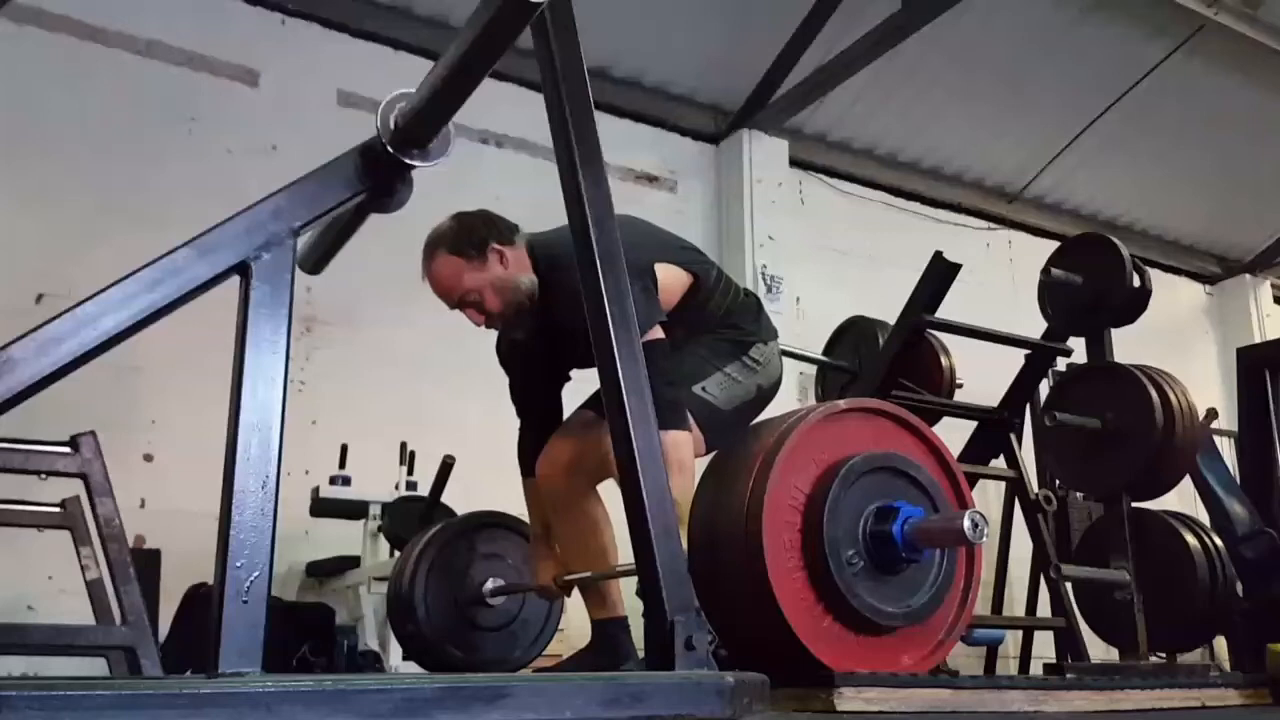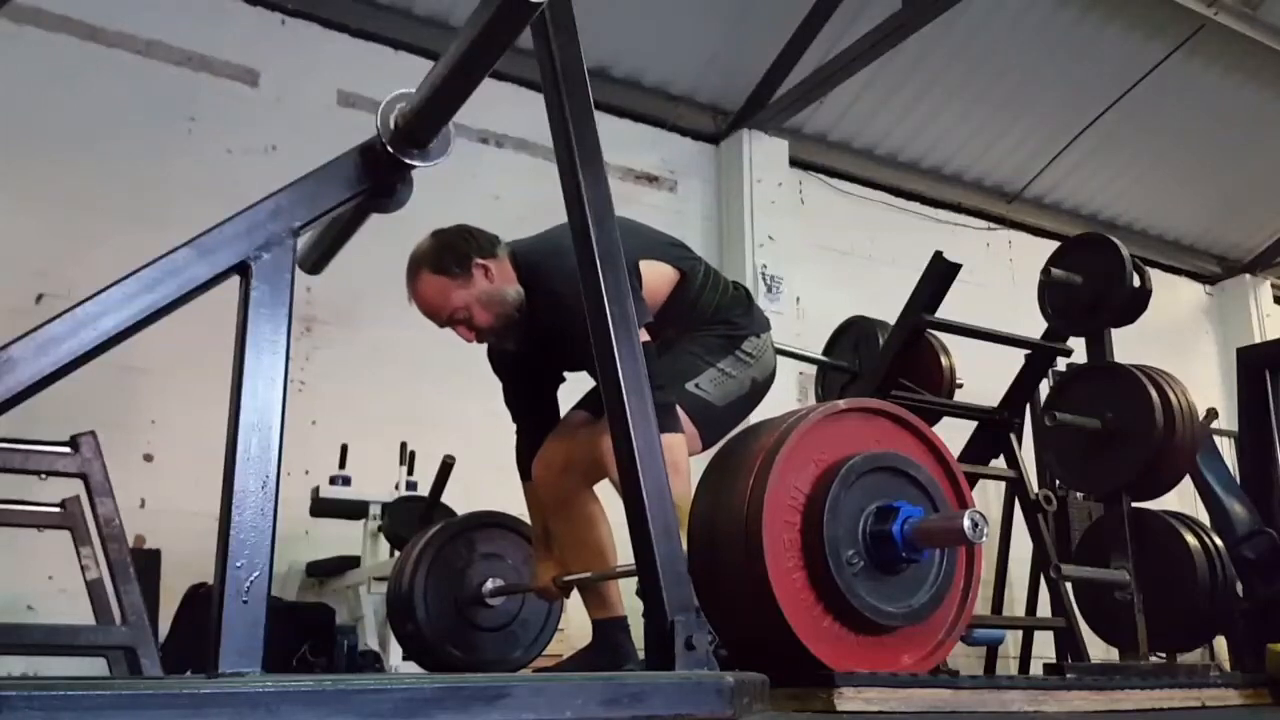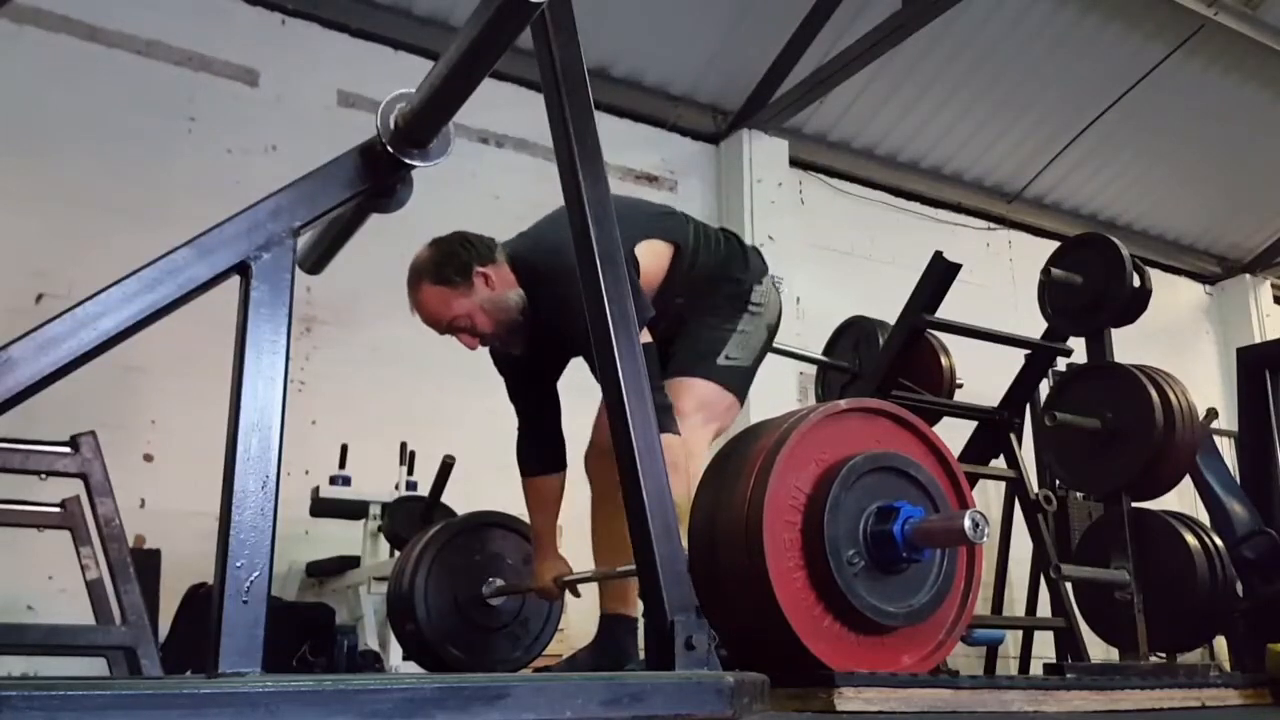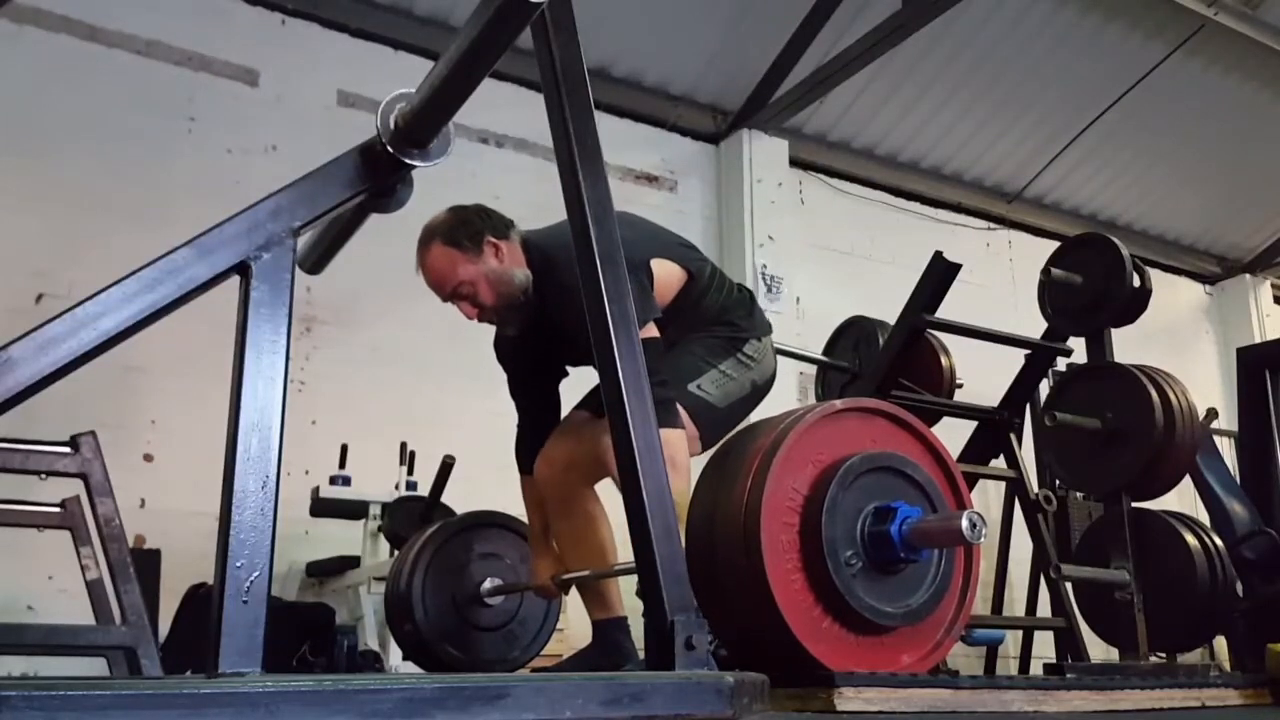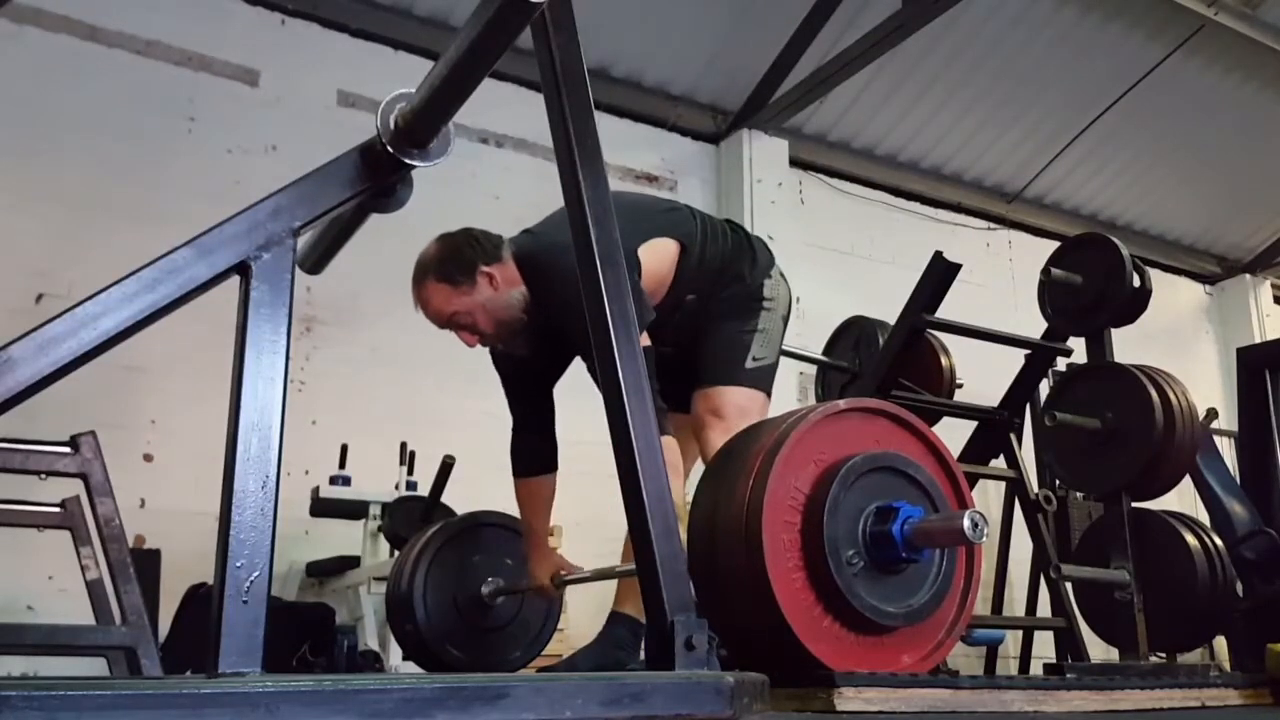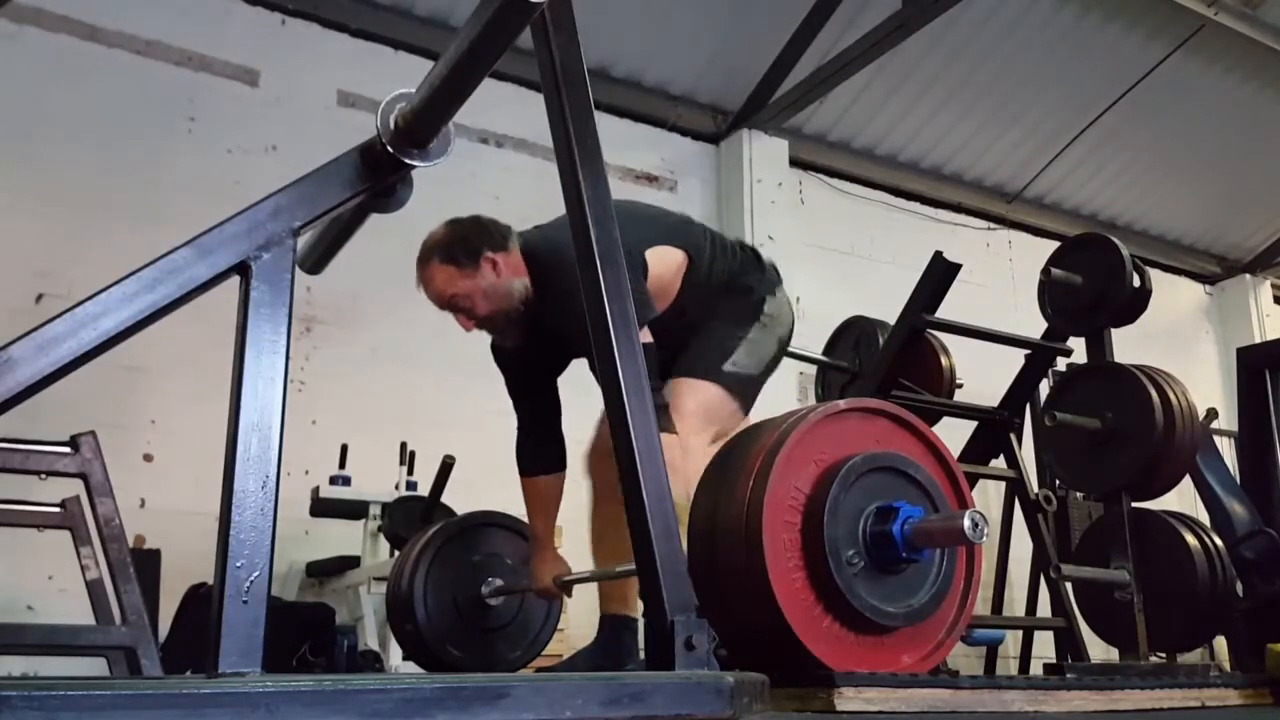
dt=0.7s
person 1, frame 1
right shoulder: (521, 332)
left elbow: (660, 400)
right elbow: (536, 431)
left wrist: (683, 544)
right wrist: (542, 551)
left hip: (734, 347)
right knee: (559, 465)
right ankle: (612, 643)
person 1, frame 2
left shoulder: (572, 276)
right shoulder: (510, 334)
left elbow: (650, 403)
right elbow: (534, 439)
right wrist: (544, 554)
left hip: (729, 341)
right hip: (660, 353)
right knee: (555, 466)
right ankle: (612, 643)
person 1, frame 3
left shoulder: (571, 274)
right shoulder: (514, 323)
left elbow: (649, 401)
right elbow: (539, 437)
right wrist: (544, 551)
left hip: (731, 294)
right hip: (668, 315)
left knee: (679, 434)
right knee: (606, 458)
right ankle: (617, 639)
person 1, frame 4
left shoulder: (583, 267)
right shoulder: (517, 329)
left elbow: (653, 398)
right elbow: (535, 432)
right wrist: (542, 551)
left hip: (729, 342)
right hip: (656, 356)
right knee: (556, 465)
right ankle: (611, 643)
person 1, frame 5
left shoulder: (575, 275)
right shoulder: (516, 330)
right elbow: (532, 437)
right wrist: (538, 550)
left hip: (739, 292)
right hip: (676, 320)
left knee: (723, 447)
right ankle: (621, 639)
person 1, frame 6
left shoulder: (579, 271)
right shoulder: (517, 333)
left elbow: (645, 401)
right elbow: (538, 437)
right wrist: (542, 550)
left hip: (745, 306)
right hip: (679, 329)
left knee: (678, 438)
right knee: (608, 460)
right ankle: (617, 640)
